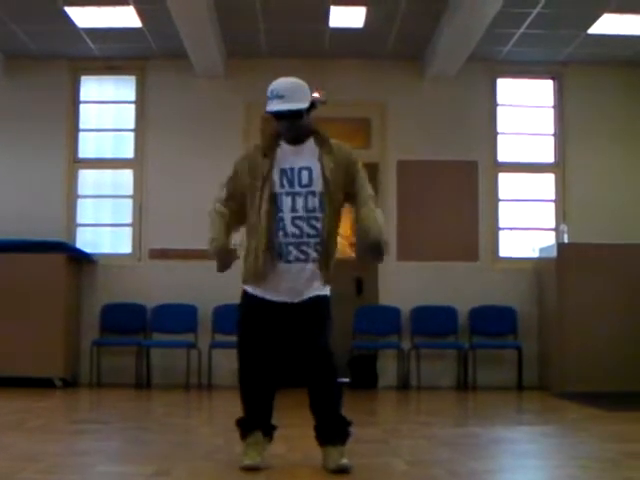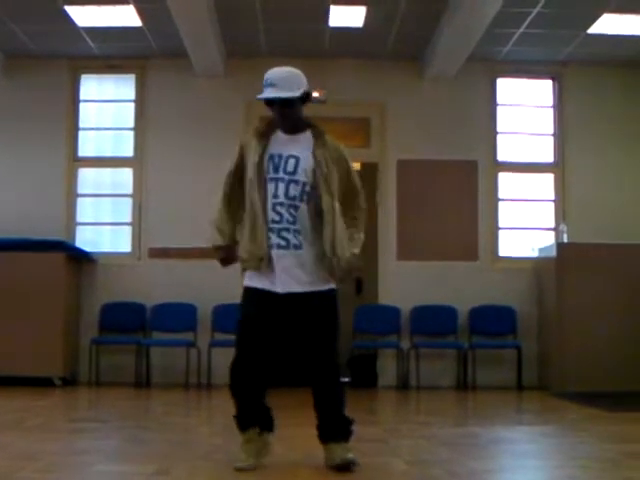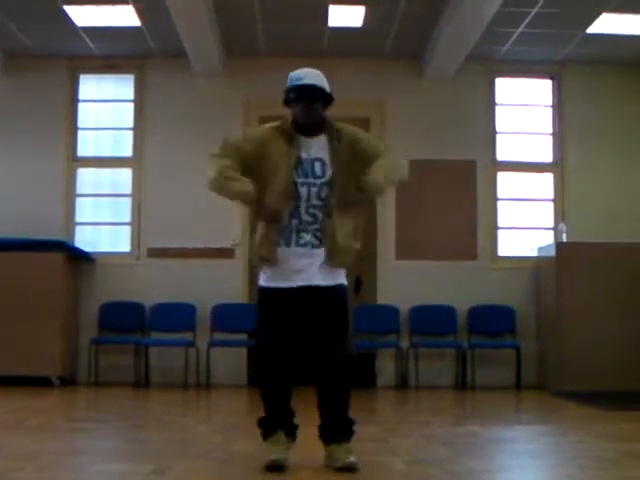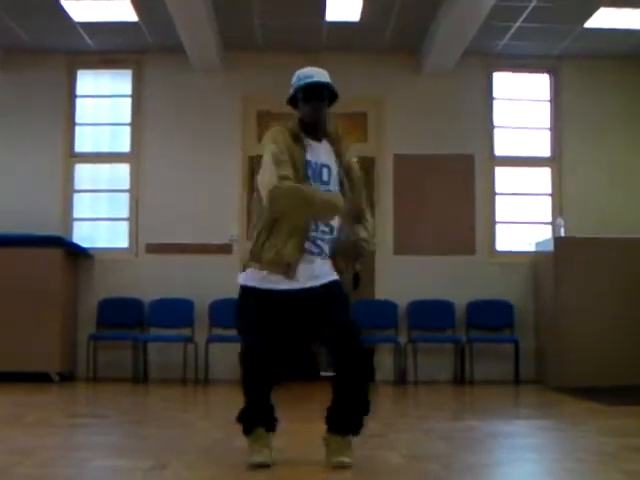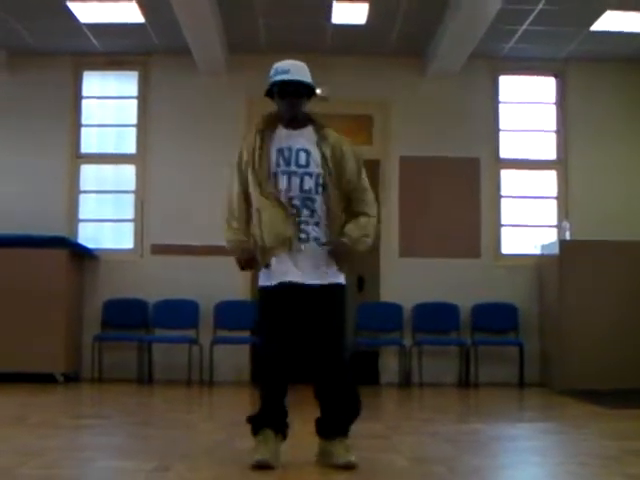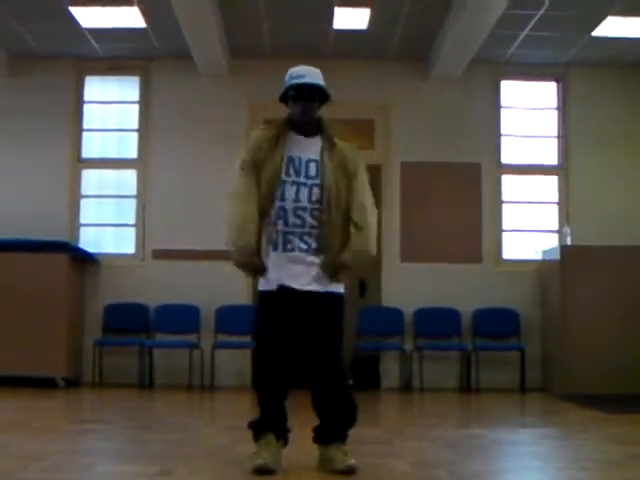
dt=0.4s
person 1, frame 1
left shoulder: (337, 157)
right shoulder: (256, 159)
left elbow: (363, 198)
right elbow: (227, 204)
left wrist: (373, 234)
right wrist: (219, 243)
left hip: (312, 285)
right hip: (263, 284)
left knee: (320, 365)
right knee: (255, 367)
left ankle: (333, 444)
right ankle: (256, 439)
person 1, frame 2
left shoulder: (329, 151)
right shoulder: (253, 145)
left elbow: (353, 205)
right elbow: (233, 195)
left wrist: (348, 251)
right wrist: (227, 239)
left hip: (315, 277)
right hip: (263, 274)
left knee: (323, 364)
right knee: (247, 360)
left ankle: (336, 441)
right ankle: (255, 435)
person 1, frame 3
left shoulder: (346, 141)
right shoulder: (268, 140)
left elbow: (391, 164)
right elbow: (220, 165)
left wrist: (367, 188)
right wrist: (254, 199)
left hip: (327, 273)
right hip: (278, 274)
left knee: (332, 363)
right knee: (275, 362)
left ankle: (337, 442)
right ankle: (278, 438)
person 1, frame 4
left shoulder: (342, 156)
right shoulder: (279, 141)
left elbow: (357, 211)
right elbow: (276, 190)
left wrist: (359, 240)
right wrist: (331, 204)
left hip: (321, 276)
right hip: (268, 275)
left knee: (350, 353)
right knee: (258, 363)
left ankle: (340, 435)
right ankle: (259, 436)
person 1, frame 5
left shoulder: (333, 144)
right shoulder: (256, 144)
left elbow: (362, 199)
right elbow: (241, 200)
left wrist: (353, 239)
right wrist: (241, 245)
left hip: (326, 270)
right hip: (277, 269)
left knee: (331, 360)
right knee: (273, 359)
left ankle: (333, 438)
right ankle: (269, 435)
person 1, frame 6
left shoulder: (342, 155)
right shoulder: (264, 142)
left elbow: (361, 207)
right elbow: (245, 196)
left wrist: (355, 254)
right wrist: (243, 248)
left hip: (324, 277)
right hip: (275, 275)
left knee: (328, 364)
right knee: (270, 363)
left ankle: (333, 443)
right ankle: (270, 440)
